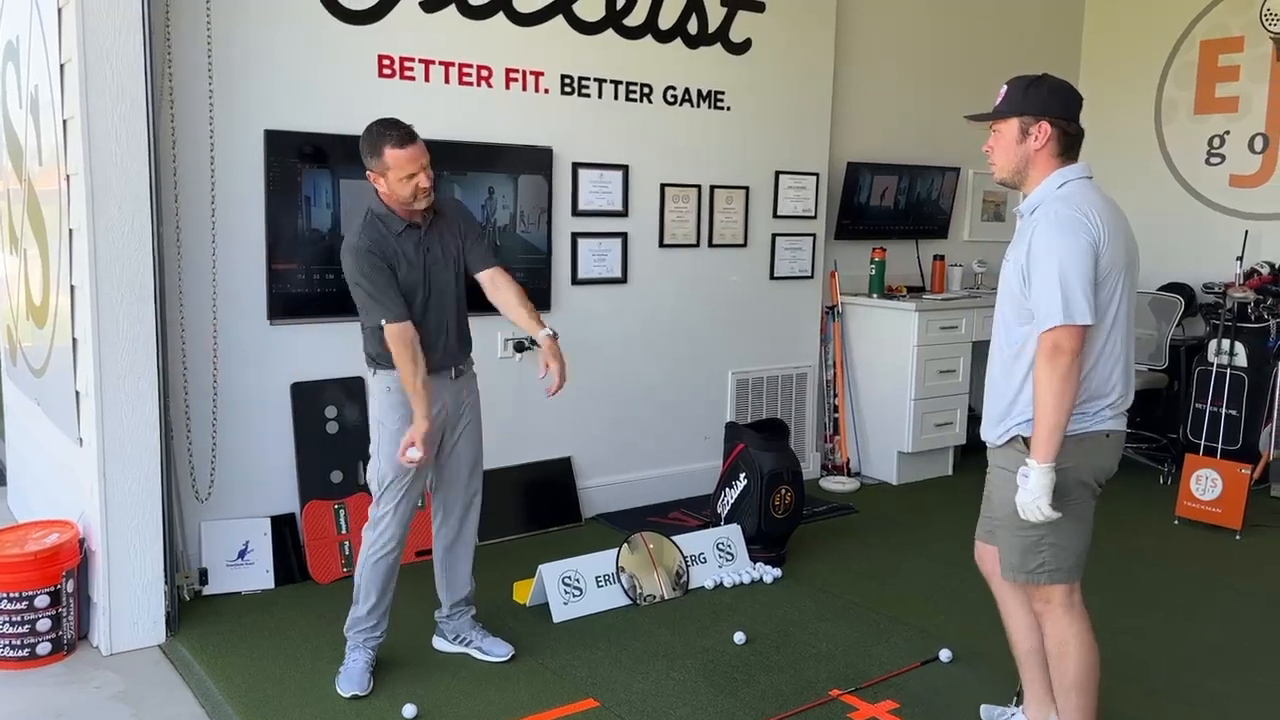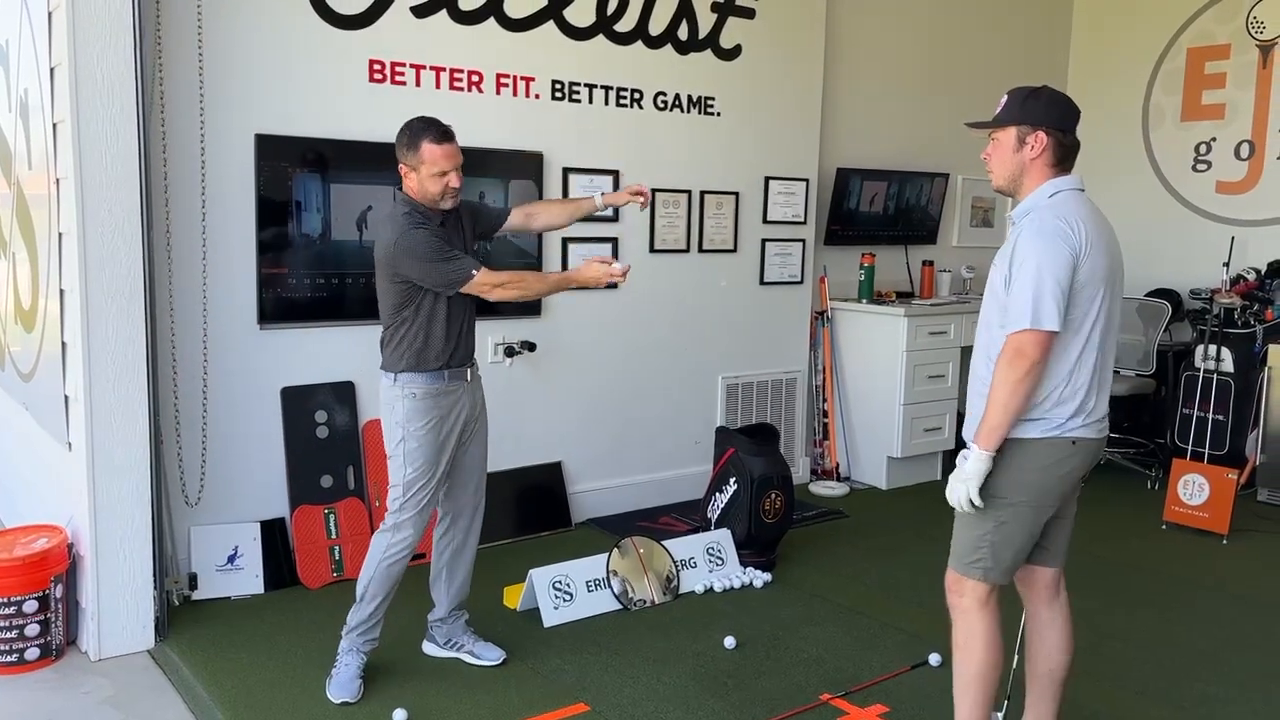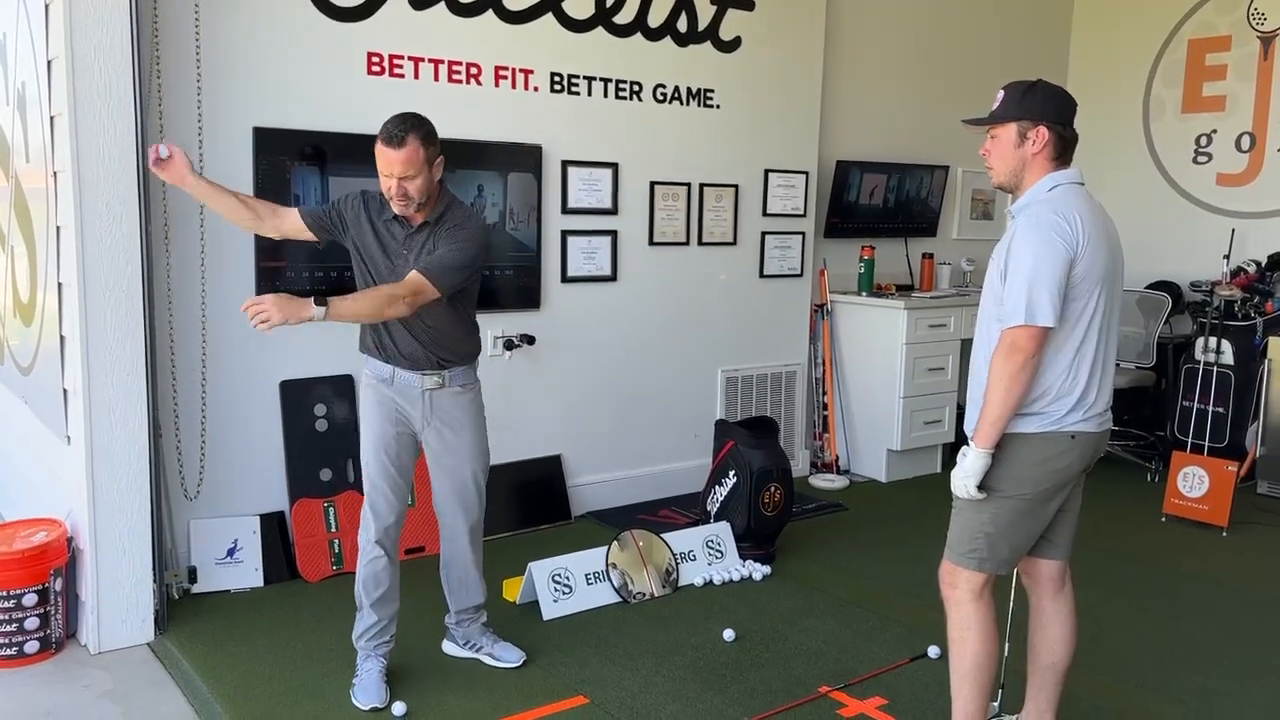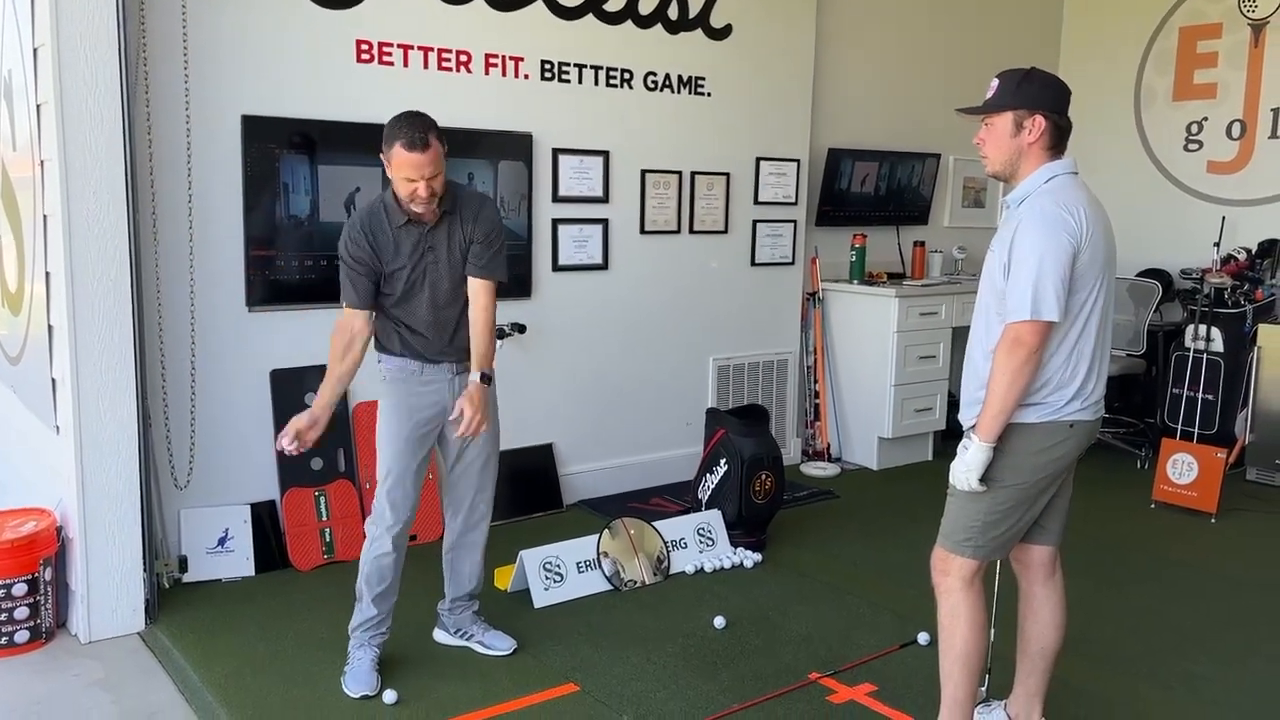
dt=1s
person 1, frame 1
left shoulder: (1060, 216)
right shoulder: (1074, 206)
left elbow: (1061, 346)
left wrist: (1041, 462)
left hip: (1050, 440)
right hip: (1035, 434)
left knee: (1052, 594)
right knee: (996, 559)
person 1, frame 2
left shoulder: (1047, 224)
right shoulder: (1078, 217)
left elbow: (1026, 350)
left wrist: (977, 449)
left hip: (1028, 443)
right hip: (1063, 436)
left knee: (969, 590)
right knee: (1042, 585)
person 1, frame 3
left shoulder: (1045, 218)
right shoulder: (1083, 211)
left elbow: (1022, 343)
left wrist: (979, 445)
left hip: (1030, 437)
right hip: (1069, 429)
left knee: (963, 579)
right knee: (1047, 577)
person 1, frame 4
left shoulder: (1044, 211)
right shoulder: (1067, 200)
left elbow: (1025, 337)
left wrist: (981, 438)
left hip: (1025, 427)
right hip: (1056, 420)
left knee: (954, 567)
right knee: (1036, 563)
person 2, frame 1
left shoulder: (451, 219)
right shoulder: (364, 247)
left elbow: (495, 280)
right elbow: (400, 335)
left wrist: (544, 337)
right wrist: (418, 419)
left hip: (461, 380)
right hip: (403, 390)
left knee: (458, 510)
right knee: (389, 521)
left ankle: (454, 622)
right ankle: (361, 645)
person 2, frame 2
left shoulder: (456, 212)
right shoulder: (406, 237)
left elbow: (529, 217)
right elbow: (494, 287)
left wrist: (603, 201)
right wrist: (578, 278)
left hip: (464, 384)
right hip: (418, 393)
left knee: (463, 513)
right knee: (405, 523)
left ankle: (447, 628)
right ankle: (354, 646)
person 2, frame 3
left shoulder: (466, 231)
right shoulder: (361, 211)
left elbow: (402, 298)
right elbow: (274, 219)
left wrist: (310, 307)
right wrist: (191, 181)
left hip: (453, 388)
right hip: (385, 383)
left knee: (463, 515)
right knee: (382, 521)
left ankle: (467, 628)
right ankle: (372, 652)
person 2, frame 4
left shoulder: (477, 213)
right shoulder: (365, 229)
left elbow: (481, 304)
right elbow: (354, 324)
left wrist: (478, 381)
right wrist: (322, 406)
left hip: (472, 376)
right hip: (406, 378)
left knee: (472, 505)
right knee: (391, 512)
left ankle: (458, 616)
right ankle: (366, 640)
